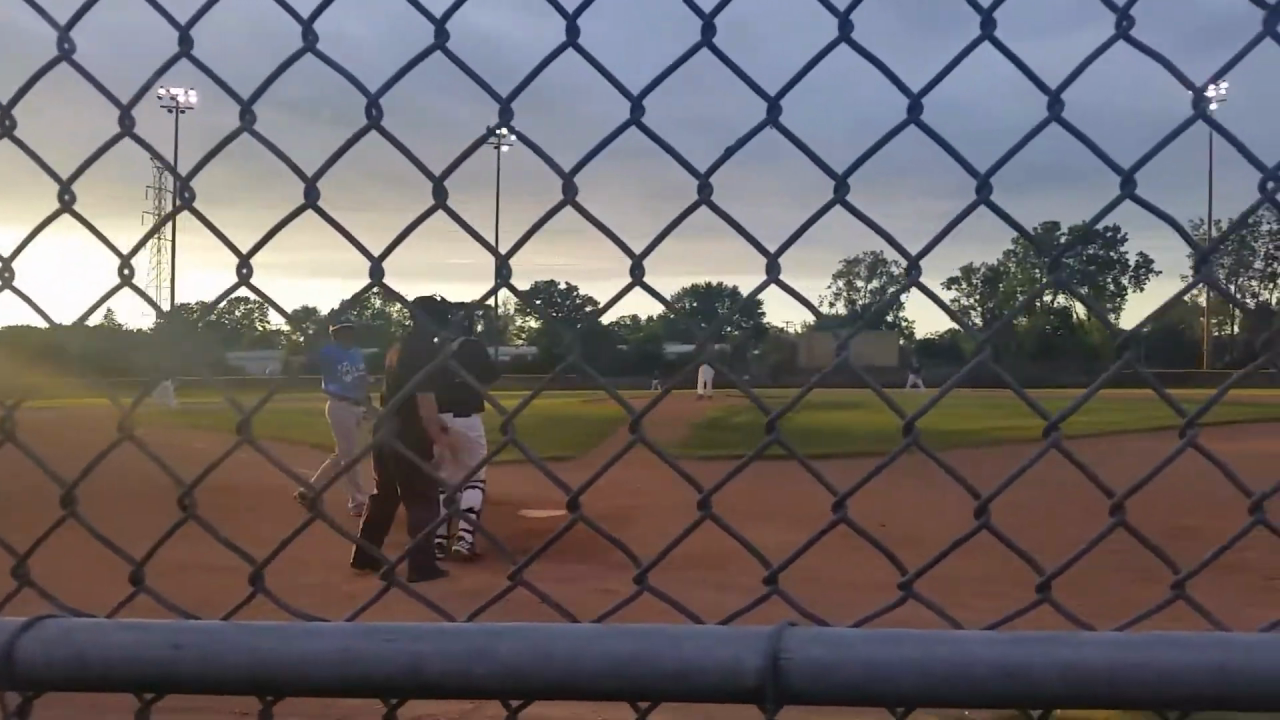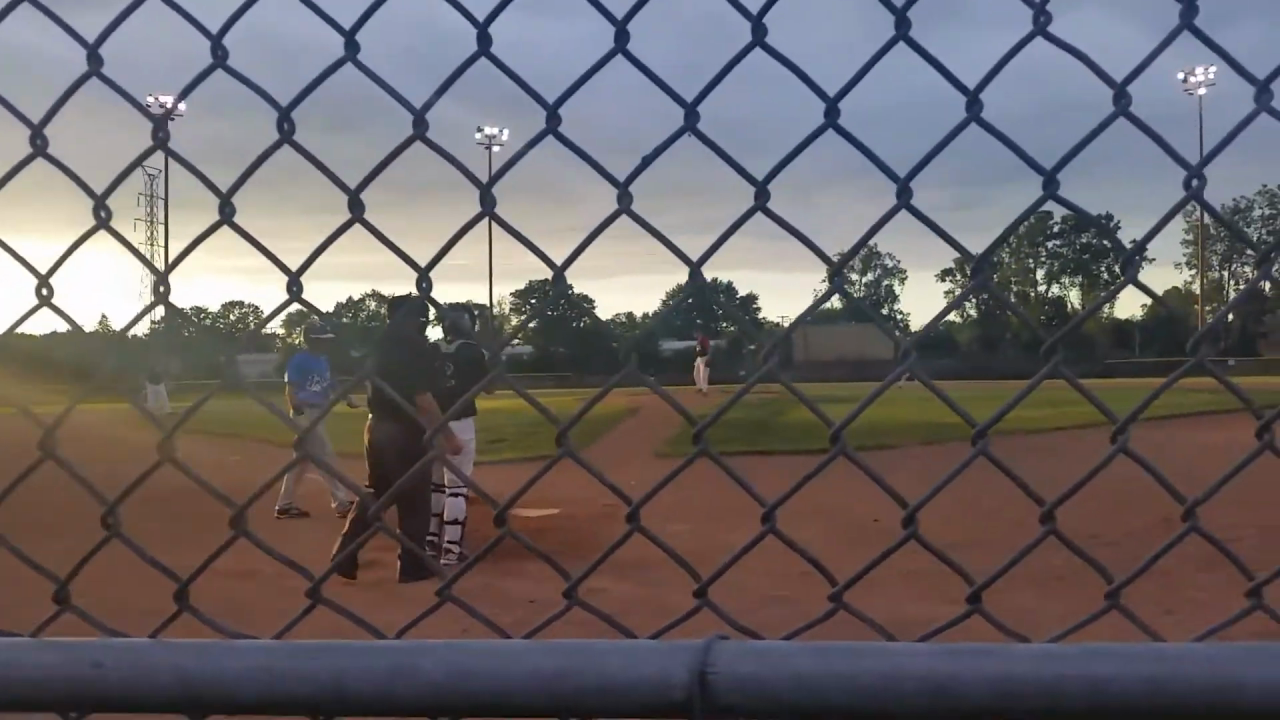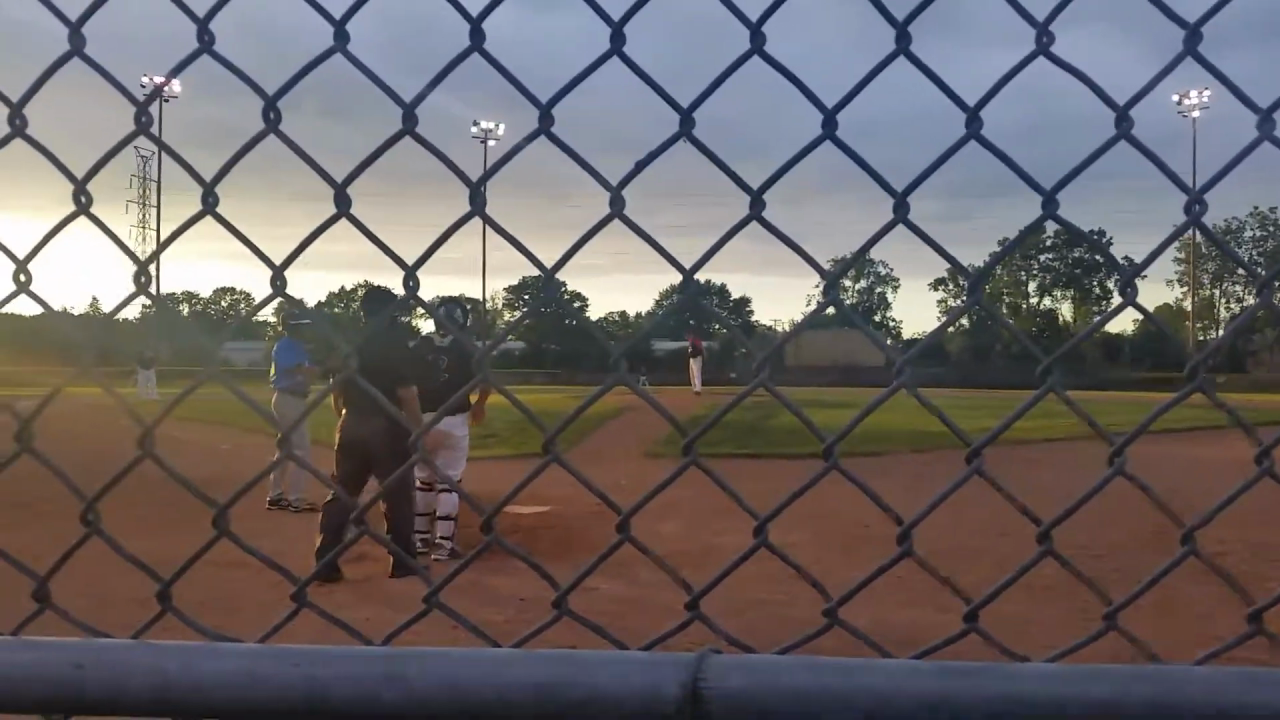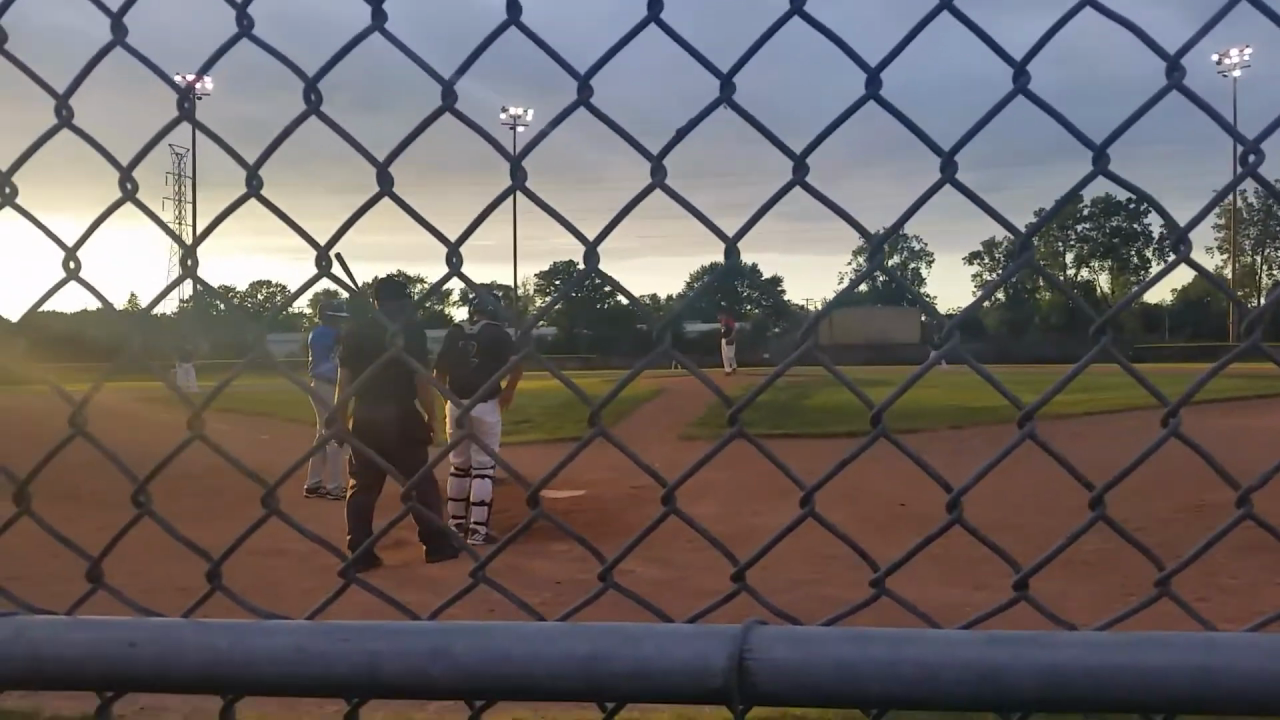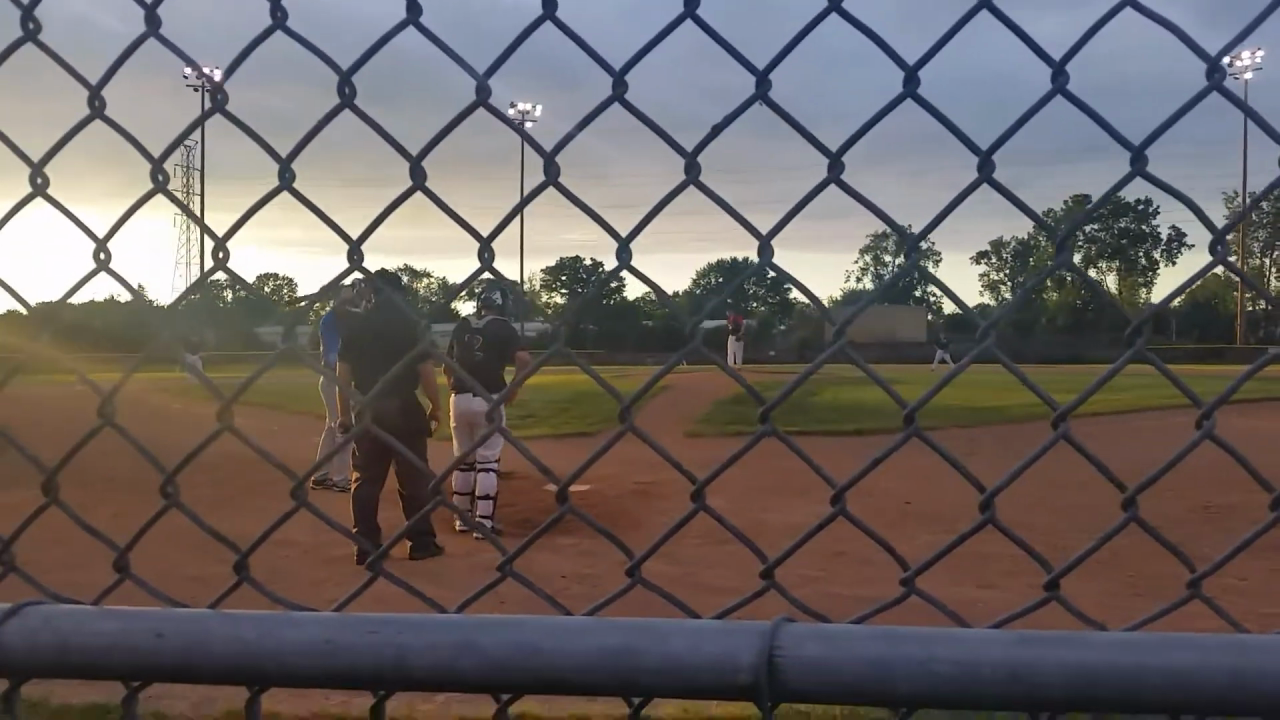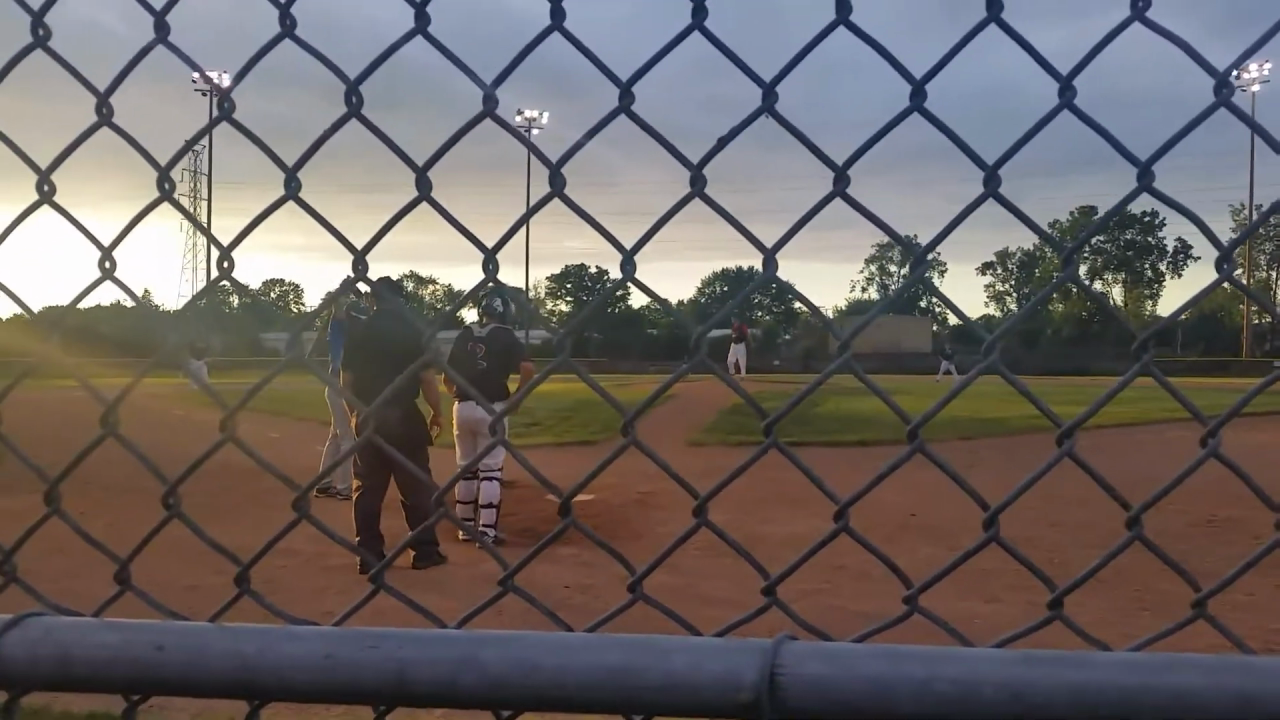
dt=0.3s
person 1, frame 1
left shoulder: (398, 346)
right shoulder: (427, 350)
right elbow: (425, 399)
left wrist: (439, 428)
right wrist: (437, 440)
left hip: (385, 425)
right hip: (408, 431)
left knee: (383, 494)
right knee: (422, 500)
left ankle: (365, 555)
right ankle: (421, 564)
person 1, frame 2
left shoulder: (379, 347)
right shoulder: (416, 350)
right elbow: (423, 400)
right wrist: (448, 434)
left hip: (376, 427)
right hip: (404, 432)
left knee: (373, 495)
right knee: (413, 501)
left ankle: (344, 557)
right ankle: (413, 565)
person 1, frame 3
right shoulder: (395, 343)
left elbow: (337, 389)
right elbow: (406, 393)
right wrist: (419, 429)
left hip: (351, 425)
right hip: (386, 427)
left knee: (341, 496)
right knee: (398, 497)
left ankle: (325, 564)
right ankle: (403, 561)
person 1, frame 4
left shoulder: (355, 331)
right shoulder: (411, 329)
left elbow: (344, 379)
right elbow: (422, 380)
left wrist: (341, 417)
right wrist: (430, 416)
left hip: (363, 415)
right hip: (400, 415)
left knee: (362, 485)
right knee: (420, 483)
left ankle: (360, 553)
right ankle: (437, 545)
person 1, frame 5
left shoulder: (355, 325)
right shoulder: (410, 322)
left elbow: (343, 374)
right elbow: (425, 369)
left wrist: (344, 413)
right wrist: (435, 406)
left hip: (367, 409)
right hip: (402, 407)
left knee: (366, 479)
right knee: (414, 478)
left ankle: (366, 545)
right ankle: (421, 541)
person 1, frame 6
left shoulder: (357, 333)
right shoulder: (412, 330)
left elbow: (347, 382)
right elbow: (427, 378)
left wrist: (357, 414)
right wrist: (436, 413)
left hip: (367, 417)
right hip: (403, 416)
left knee: (368, 488)
right knee: (417, 486)
left ankle: (369, 555)
right ankle: (425, 550)
person 2, frame 1
right shoulder: (474, 347)
right elbow: (492, 378)
left hip: (441, 421)
right hip: (468, 421)
left knee: (445, 482)
right knee: (473, 480)
left ankle: (439, 542)
right ankle: (465, 538)
person 2, frame 2
right shoulder: (471, 352)
right elbow: (488, 387)
right hip: (459, 424)
left knee: (434, 483)
right knee: (457, 486)
left ankle: (430, 541)
right ankle: (451, 549)
person 2, frame 3
left shoulder: (421, 345)
right shoulder: (464, 348)
right elbow: (484, 382)
right wrist: (479, 404)
left hip: (423, 420)
right hip: (454, 421)
left knee: (424, 480)
right knee: (449, 482)
left ankle: (421, 539)
right ankle: (443, 544)
person 2, frame 4
left shoulder: (454, 332)
right shoulder: (497, 333)
left elbow: (438, 374)
right elbow: (516, 362)
right wrist: (508, 391)
left hip: (455, 407)
right hip: (485, 407)
left knee: (458, 466)
right knee: (483, 467)
left ankle: (456, 523)
right ankle: (478, 529)
person 2, frame 5
left shoulder: (462, 326)
right shoulder: (503, 328)
left elbow: (447, 366)
right elbow: (523, 358)
right wrist: (514, 387)
left hip: (459, 399)
right hip: (488, 400)
left knee: (463, 460)
right knee: (488, 462)
left ankle: (463, 517)
right ankle: (483, 523)
person 2, frame 6
left shoulder: (464, 335)
right shoulder: (506, 336)
left elbow: (448, 376)
right elbow: (528, 368)
right wrist: (518, 396)
left hip: (462, 408)
right hip: (491, 409)
left knee: (466, 468)
right knee: (491, 470)
left ankle: (466, 526)
right ankle: (487, 531)
person 3, frame 1
left shoulder: (358, 354)
right shoulder: (329, 352)
left wrist: (367, 404)
left hip: (356, 407)
right hip: (340, 408)
left knee: (343, 455)
right knee: (351, 455)
left ankle: (310, 491)
right ankle: (358, 502)
person 3, frame 2
left shoulder: (322, 360)
right shoulder: (299, 360)
left elbow: (327, 386)
right elbow: (291, 390)
left wrist: (347, 398)
right wrist: (299, 414)
left hip: (316, 412)
right hip: (306, 413)
left knee: (302, 459)
right knee: (326, 456)
left ankle: (285, 505)
right ankle: (342, 502)
person 3, frame 3
left shoulder: (296, 346)
right shoulder: (284, 347)
left elbow: (306, 371)
right elbow: (304, 372)
left hip: (294, 400)
right hip: (288, 401)
left knee: (286, 448)
right knee: (300, 448)
left ankle: (276, 496)
right ankle: (297, 499)
person 3, frame 4
left shoulder: (328, 334)
right shoulder: (320, 333)
left hip: (328, 388)
right hip: (324, 389)
left knee: (324, 436)
right knee: (335, 437)
left ankle: (313, 484)
right ankle: (334, 487)
person 3, frame 5
left shoulder: (343, 325)
right shoulder: (329, 321)
right elbow: (343, 301)
right wrist: (354, 289)
left hip: (339, 381)
right hip: (333, 382)
left knee: (333, 428)
left ankle: (321, 476)
right ankle: (341, 479)
person 3, frame 6
left shoulder: (349, 332)
right shoulder: (337, 328)
right elbow: (339, 308)
right wrist: (344, 298)
right hip: (340, 388)
left knee: (336, 436)
right knee: (348, 437)
left ankle: (324, 484)
right ankle: (345, 487)
